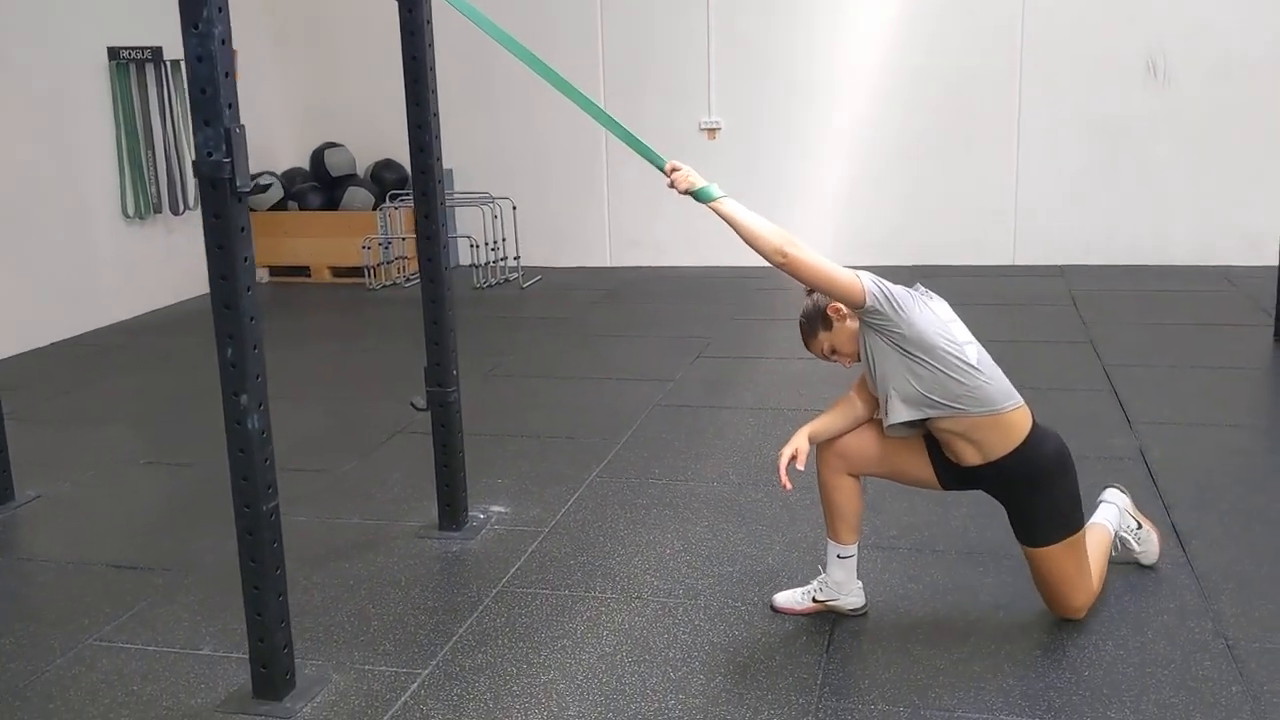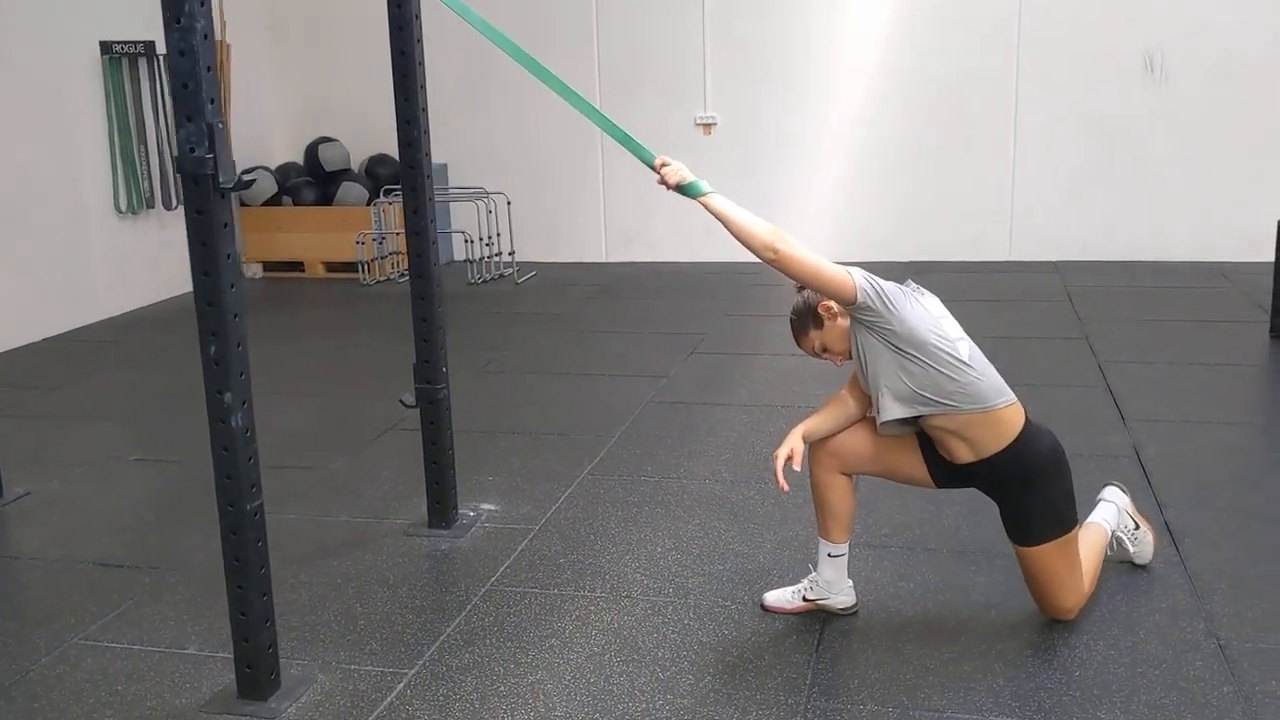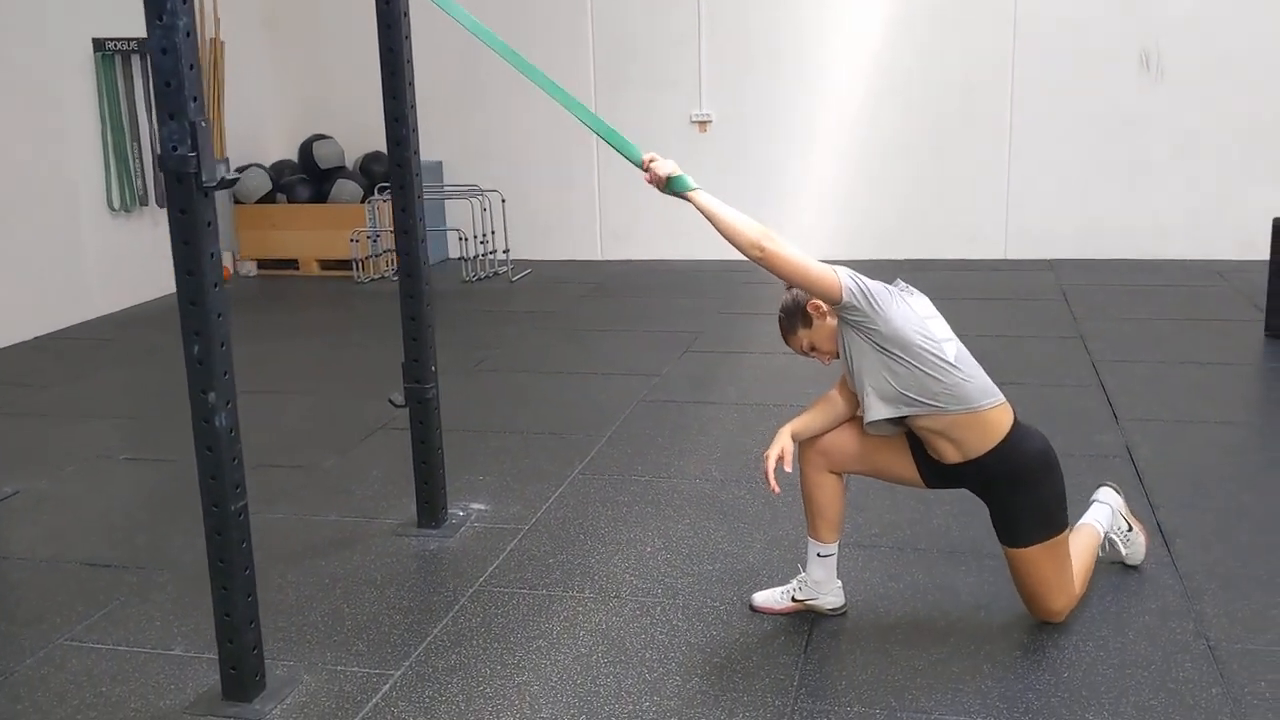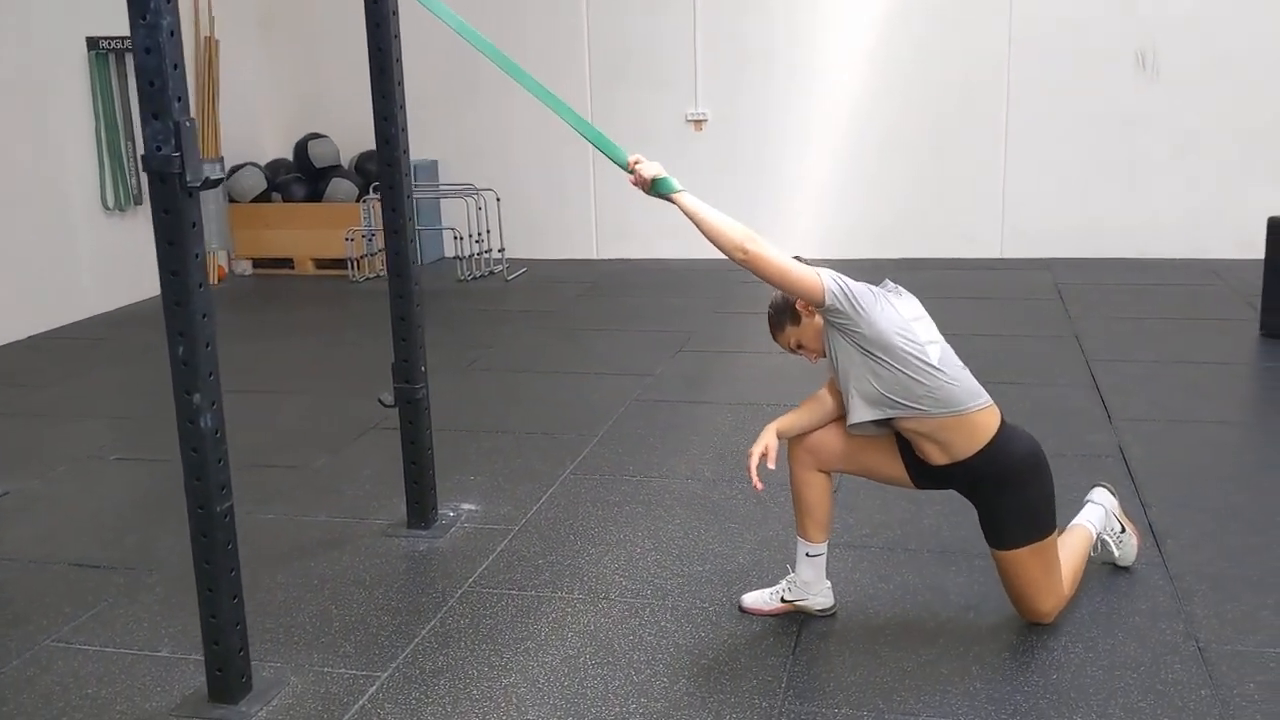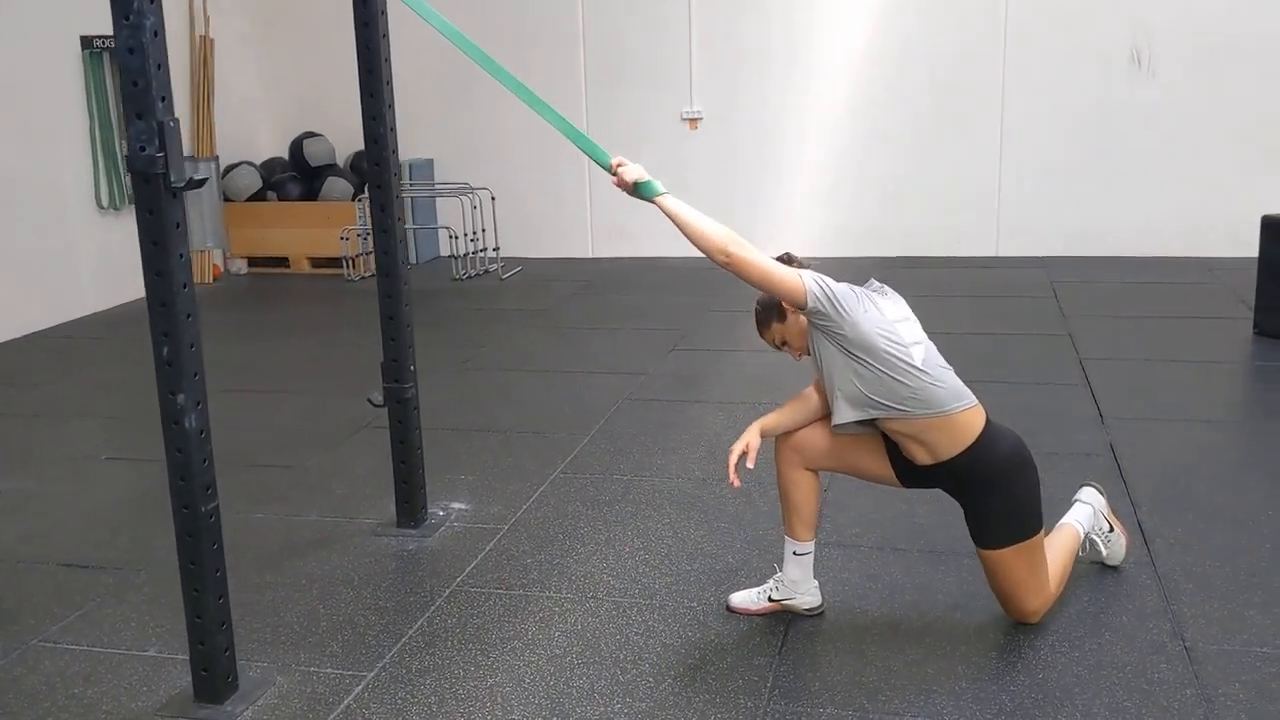
dt=0.1s
person 1, frame 1
left shoulder: (890, 308)
right shoulder: (878, 334)
left elbow: (786, 253)
right elbow: (863, 400)
left wrist: (709, 193)
right wrist: (805, 433)
left hip: (1030, 466)
right hip: (959, 457)
left knee: (1072, 607)
right knee: (836, 452)
left ankle: (1112, 516)
right ankle: (840, 588)
person 1, frame 2
left shoulder: (882, 304)
right shoulder: (872, 332)
left elbow: (775, 247)
right elbow: (858, 398)
left wrist: (698, 189)
right wrist: (800, 431)
left hip: (1024, 464)
right hip: (955, 455)
left knee: (1062, 606)
right knee: (828, 451)
left ankle: (1110, 514)
right ankle: (832, 587)
person 1, frame 3
left shoulder: (868, 304)
right shoulder: (861, 331)
left elbow: (762, 246)
right elbow: (847, 397)
left wrist: (685, 187)
right wrist: (789, 430)
left hip: (1014, 466)
right hip: (944, 455)
left knee: (1052, 608)
right knee: (818, 449)
left ankle: (1103, 515)
right ankle: (820, 587)
person 1, frame 4
left shoulder: (853, 304)
right shoulder: (852, 327)
left elbow: (748, 249)
right elbow: (838, 395)
left wrist: (671, 188)
right wrist: (775, 428)
left hip: (1003, 468)
right hip: (935, 455)
left knee: (1040, 610)
right knee: (808, 445)
left ankle: (1096, 518)
right ankle: (810, 588)
person 1, frame 5
left shoulder: (837, 305)
right shoulder: (838, 325)
left elbow: (731, 252)
right elbow: (824, 394)
left wrist: (653, 190)
right wrist: (759, 428)
left hip: (989, 467)
right hip: (921, 455)
left knee: (1027, 609)
right knee: (795, 443)
left ankle: (1084, 516)
right ankle: (797, 586)
